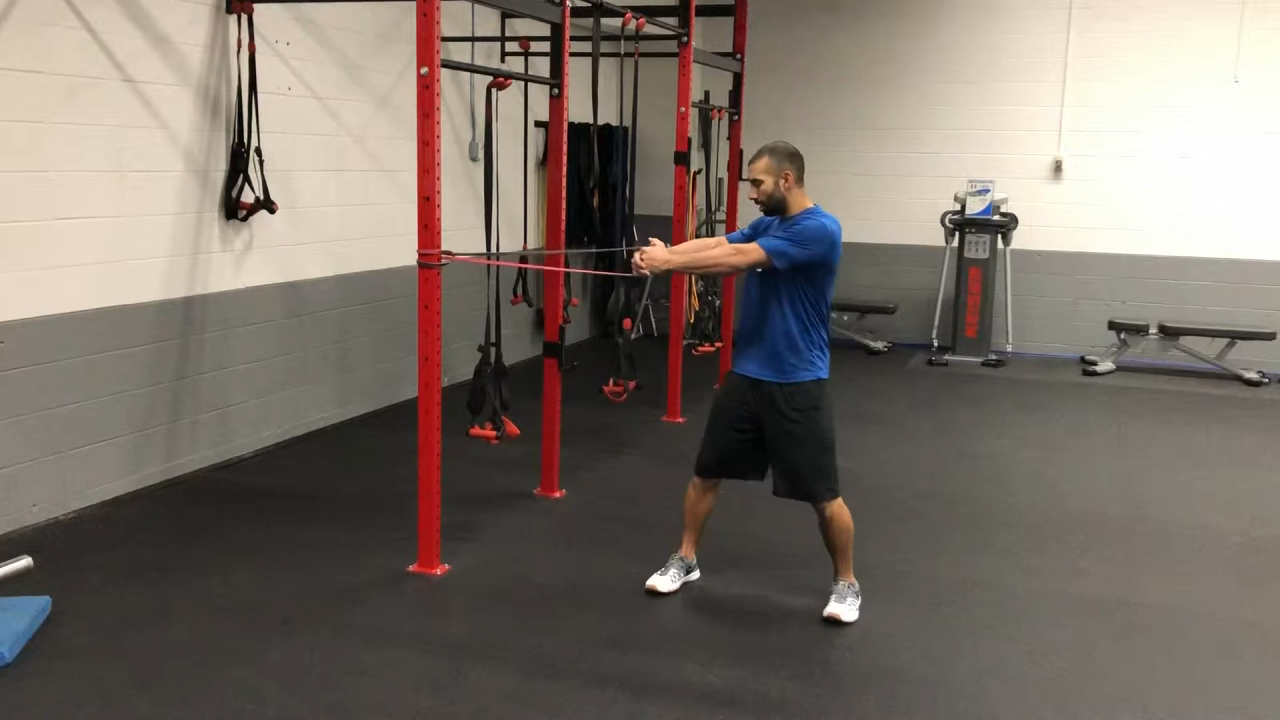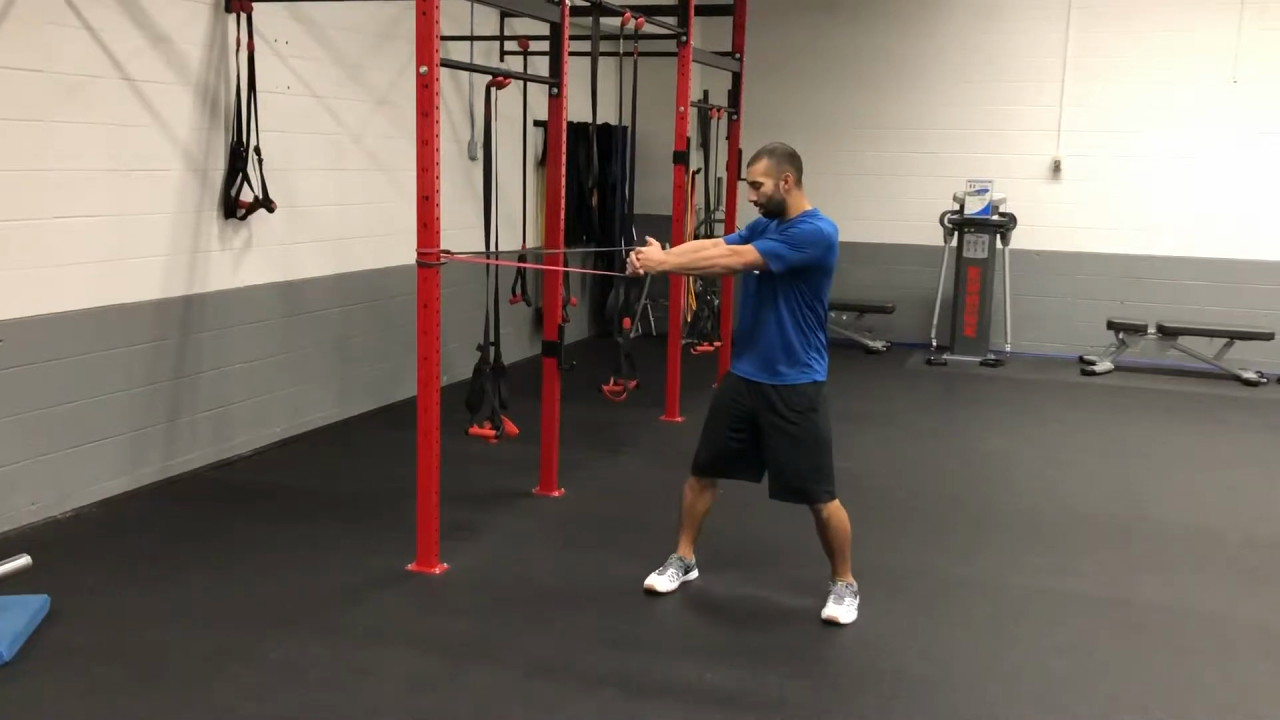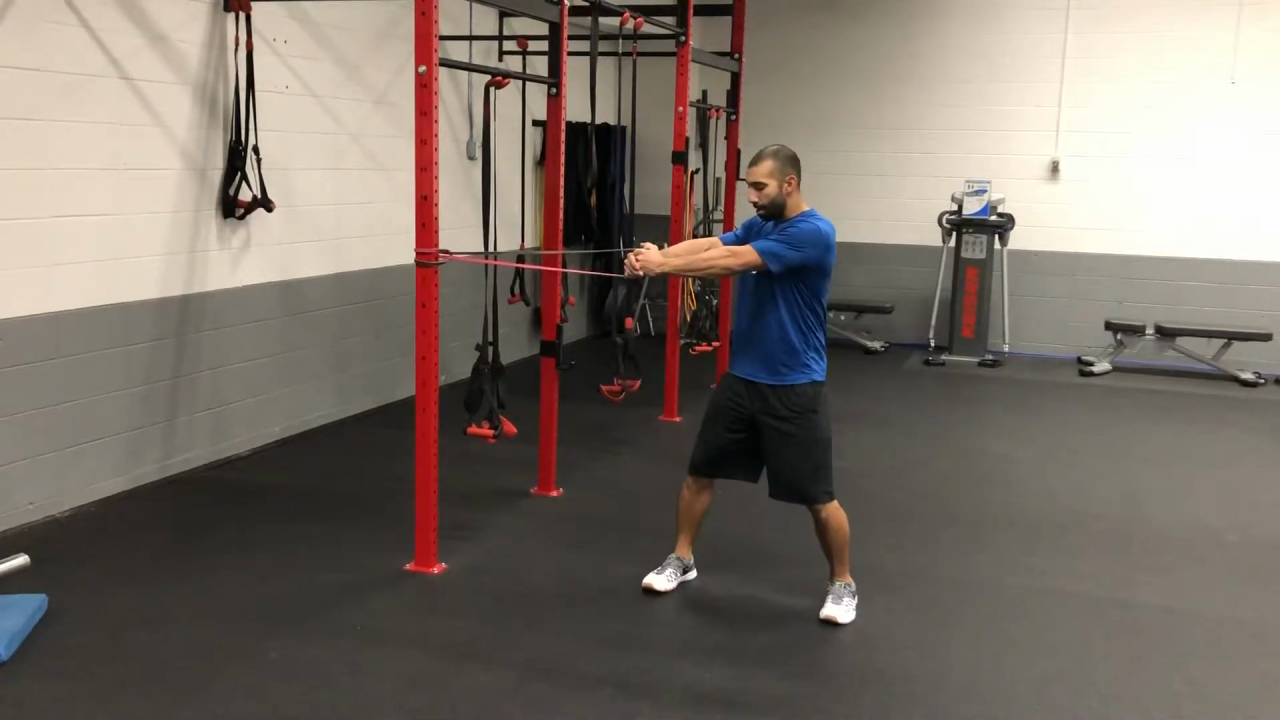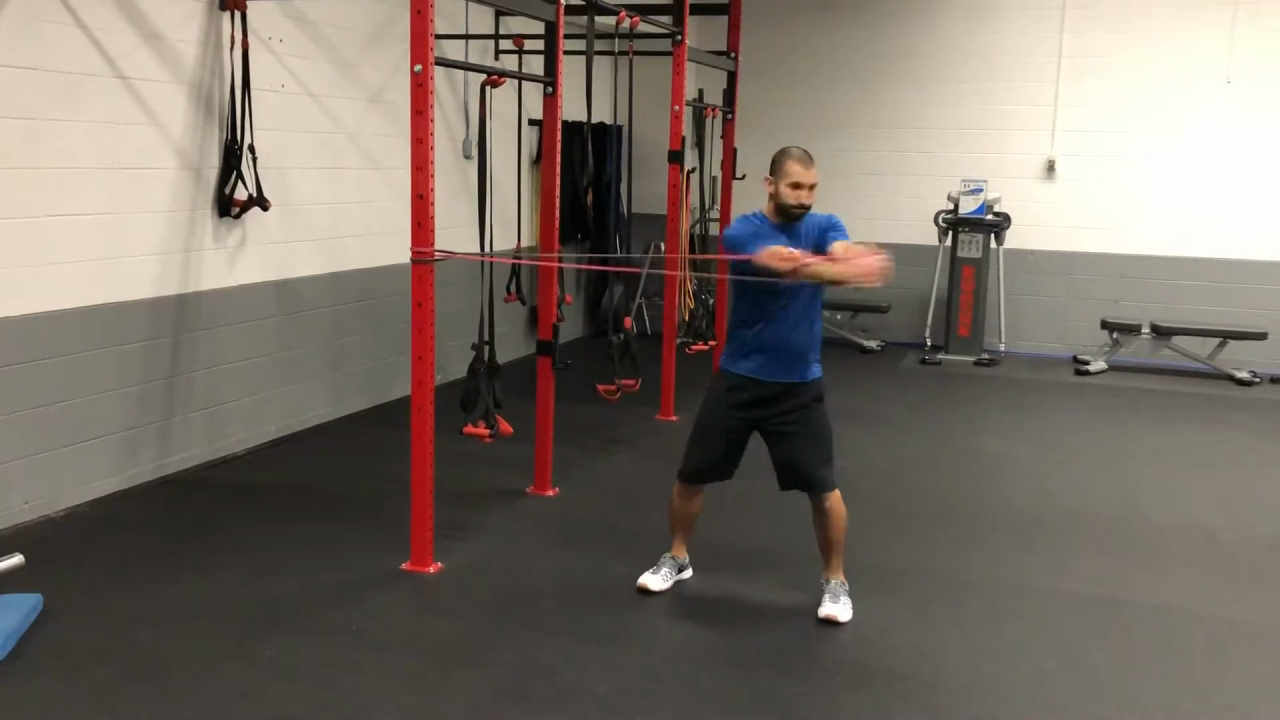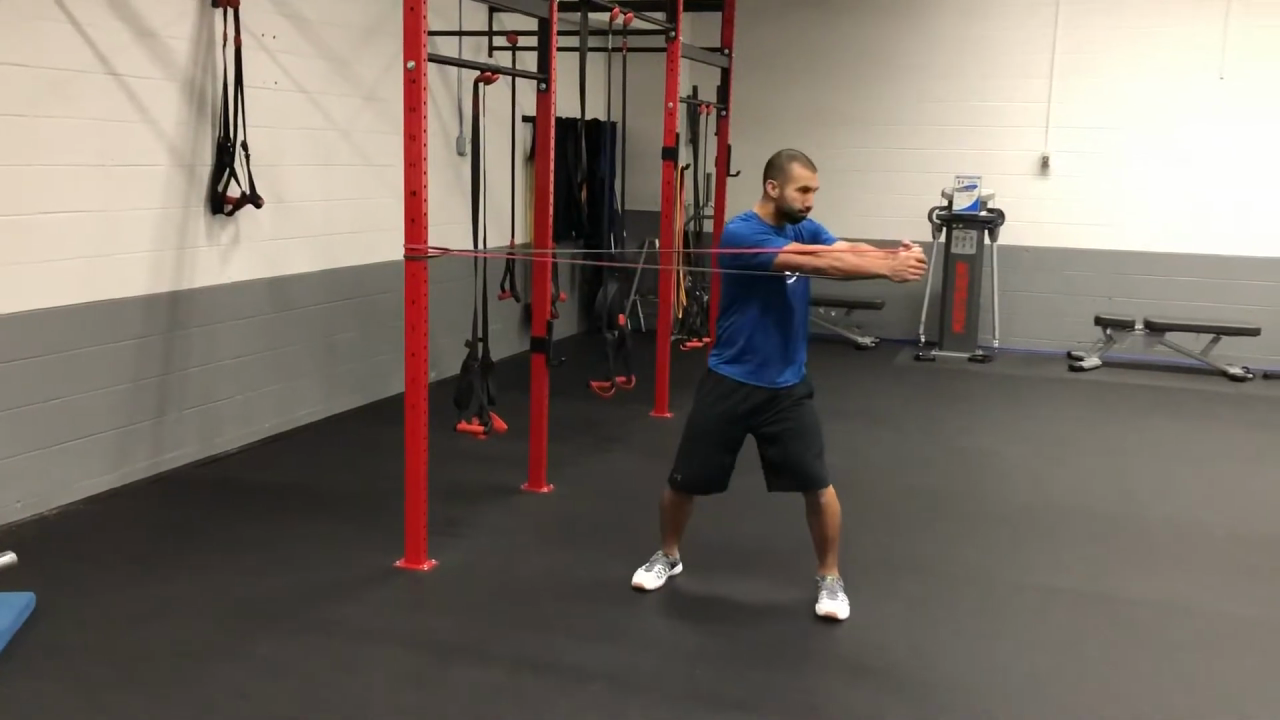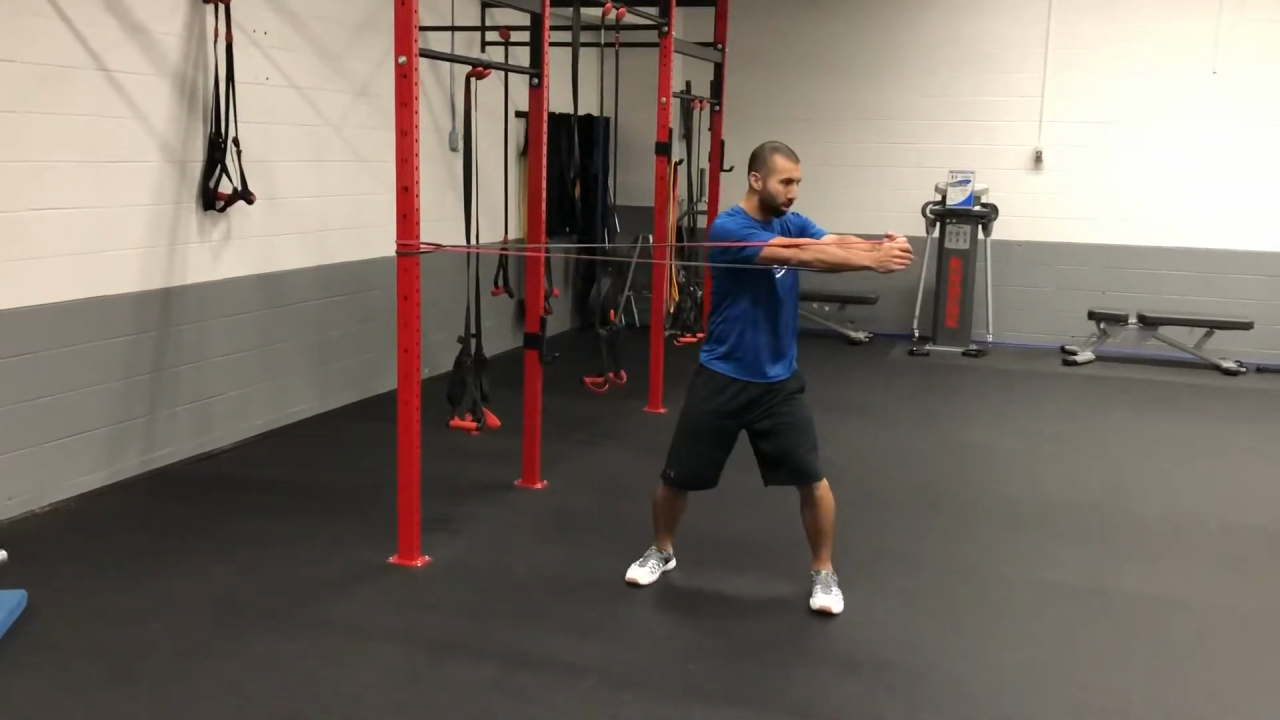
dt=0.4s
person 1, frame 1
left shoulder: (819, 230)
right shoulder: (765, 225)
left elbow: (740, 259)
right elbow: (715, 245)
left wrist: (668, 263)
right wrist: (663, 253)
left hip: (797, 384)
right hip: (745, 375)
left knee: (823, 495)
right knee: (706, 474)
left ankle: (845, 583)
right ankle: (685, 560)
person 1, frame 2
left shoulder: (816, 233)
right shoulder: (763, 226)
left elbow: (734, 260)
right elbow: (712, 246)
left wrist: (663, 264)
right wrist: (660, 254)
left hip: (795, 385)
right hip: (742, 375)
left knee: (819, 497)
right knee: (702, 472)
left ankle: (843, 583)
right ankle: (683, 559)
person 1, frame 3
left shoulder: (813, 233)
right shoulder: (759, 226)
left elbow: (734, 261)
right elbow: (708, 245)
left wrist: (662, 266)
right wrist: (657, 254)
left hip: (794, 387)
right hip: (741, 377)
left knee: (818, 497)
right knee: (700, 472)
left ankle: (842, 583)
right ankle: (682, 559)
person 1, frame 4
left shoulder: (825, 226)
right shoulder: (744, 231)
left elbow: (843, 254)
right elbow: (782, 262)
left wrist: (862, 261)
right wrist: (846, 272)
left hip: (798, 383)
right hip: (739, 378)
left knee: (823, 489)
right knee: (692, 475)
left ankle: (835, 581)
right ankle: (676, 558)
person 1, frame 5
left shoulder: (805, 229)
right shoulder: (741, 234)
left elbow: (846, 250)
right elbow: (814, 263)
left wrist: (894, 255)
right wrist: (887, 269)
left hip: (787, 386)
right hip: (730, 382)
left knee: (818, 486)
right knee: (685, 482)
left ankle: (830, 578)
right ankle: (668, 555)
person 1, frame 6
left shoulder: (793, 222)
right shoulder: (728, 229)
left elbow: (834, 243)
right elbow: (798, 256)
left wrist: (879, 246)
right wrist: (872, 260)
left hip: (780, 380)
right hip: (722, 378)
left knee: (812, 480)
right knee: (678, 478)
left ankle: (824, 572)
right ankle: (661, 551)
